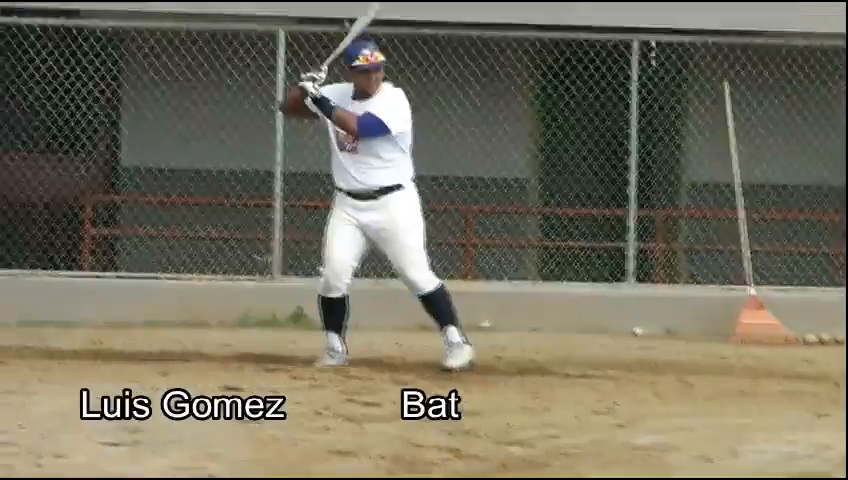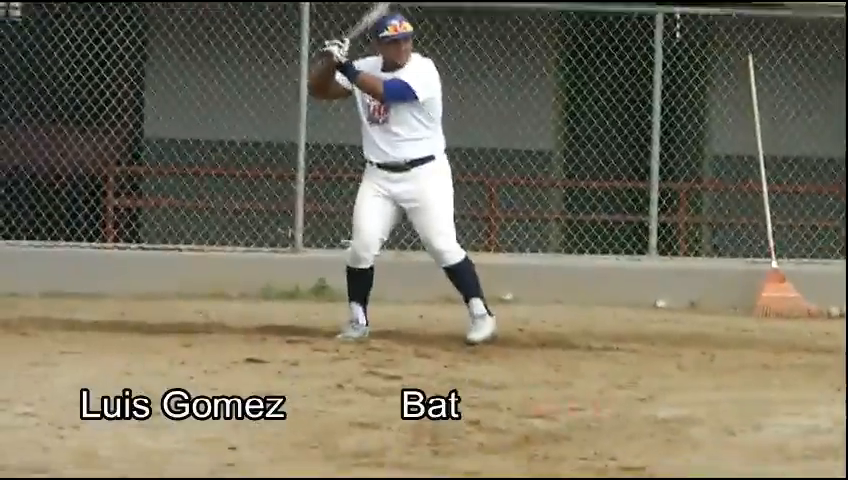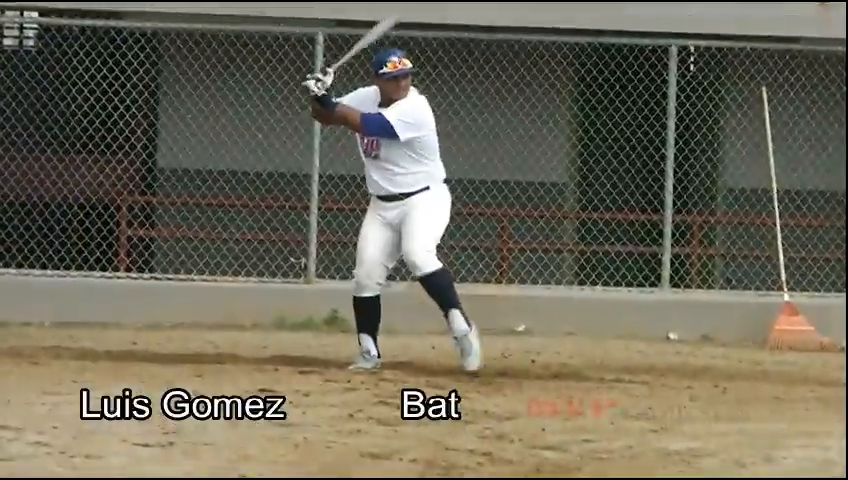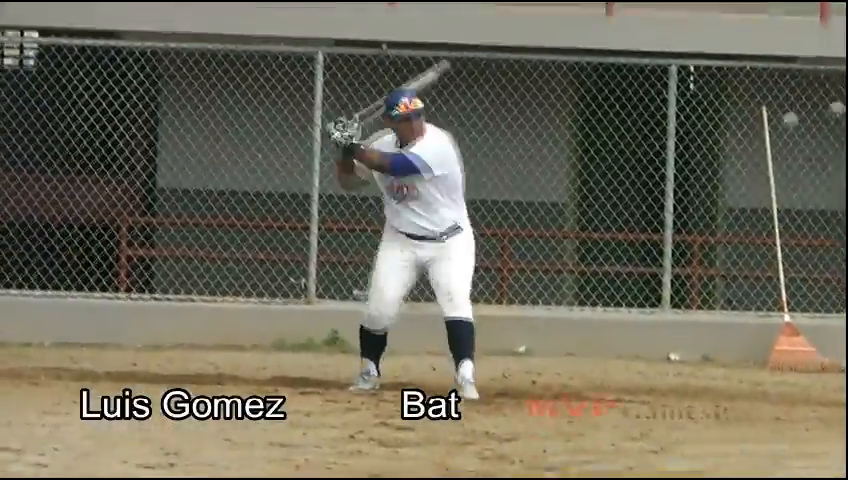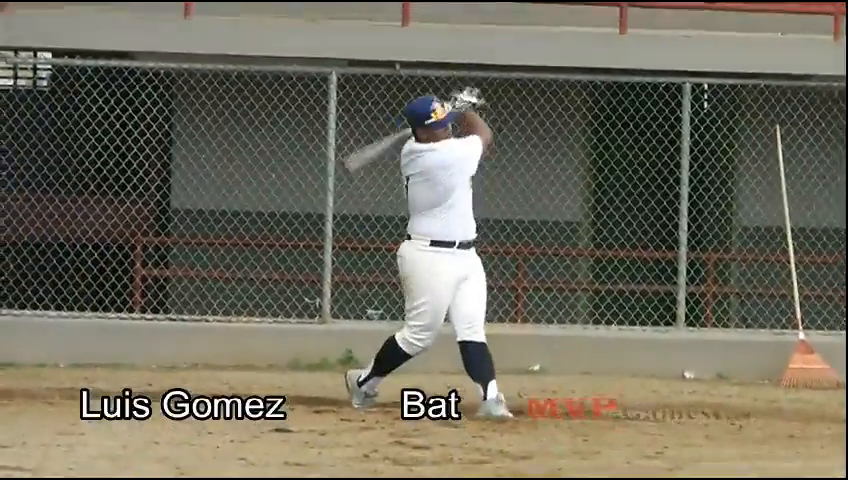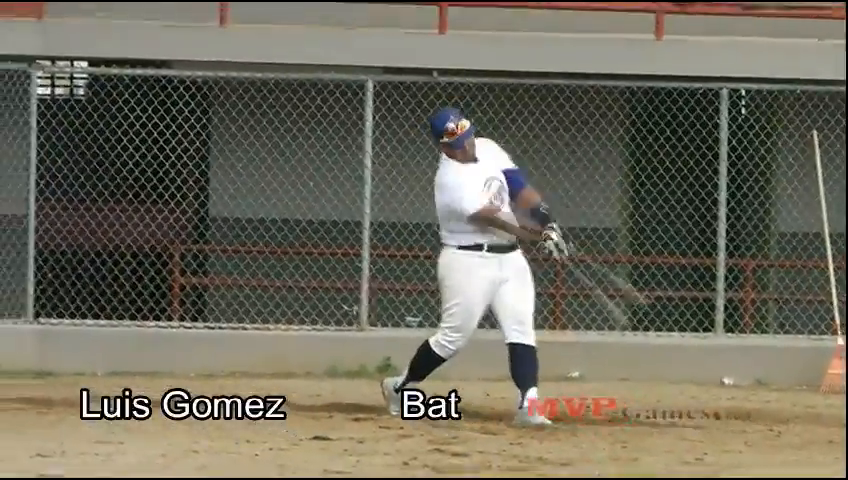
dt=0.5s
person 1, frame 1
left shoulder: (394, 100)
right shoulder: (337, 93)
left elbow: (359, 127)
right elbow: (289, 107)
left wrist: (320, 100)
right wrist: (305, 86)
left hip: (393, 201)
right hip: (348, 204)
left knee: (417, 275)
right knee: (333, 278)
left ankle: (457, 342)
right ankle: (335, 349)
person 1, frame 2
left shoulder: (423, 70)
right shoulder: (365, 67)
left elbow: (386, 91)
right elbow: (318, 90)
left wrist: (345, 66)
right wrist: (329, 59)
left hip: (425, 173)
right hip: (379, 176)
left knee: (444, 246)
right knee: (361, 248)
left ankle: (481, 315)
right ankle: (357, 321)
person 1, frame 3
left shoulder: (414, 108)
right shoulder: (366, 97)
left elbow: (365, 125)
right elbow: (322, 116)
left wrist: (324, 99)
right wrist: (318, 93)
left hip: (424, 198)
right hip: (382, 204)
left knee: (418, 254)
right knee: (366, 277)
left ankle: (462, 328)
right ankle: (368, 352)
person 1, frame 4
left shoulder: (438, 141)
right shoulder: (383, 142)
left elbow: (392, 164)
right elbow: (348, 181)
left wrist: (354, 147)
right wrist: (347, 150)
left hip: (451, 239)
right hip: (403, 240)
left knee: (456, 301)
right knee: (380, 309)
left ankle: (465, 377)
right ankle: (369, 371)
person 1, frame 5
left shoulder: (413, 150)
right shoulder: (449, 155)
left elbow: (467, 142)
right elbow: (484, 136)
left wrist: (457, 111)
right wrist: (465, 109)
left hip: (463, 254)
right hip: (431, 257)
left knee: (472, 328)
right knee: (419, 333)
left ankle: (491, 398)
right ankle: (364, 381)
person 1, frame 6
left shoulder: (488, 149)
right shoulder: (449, 180)
left elbow: (520, 185)
right elbow: (490, 219)
left wrist: (544, 217)
right wrist: (540, 235)
left hip: (511, 257)
right hip: (468, 262)
left knee: (521, 329)
right knee: (452, 335)
left ankle: (529, 404)
right ankle: (399, 388)
